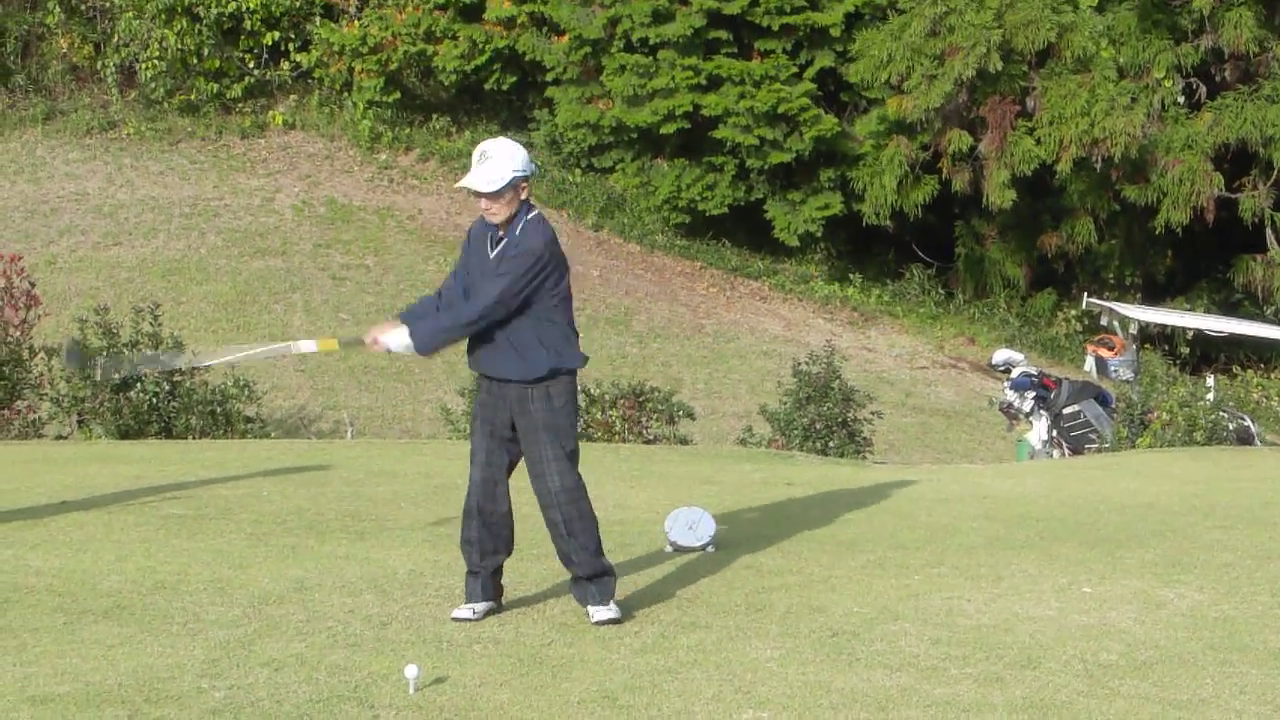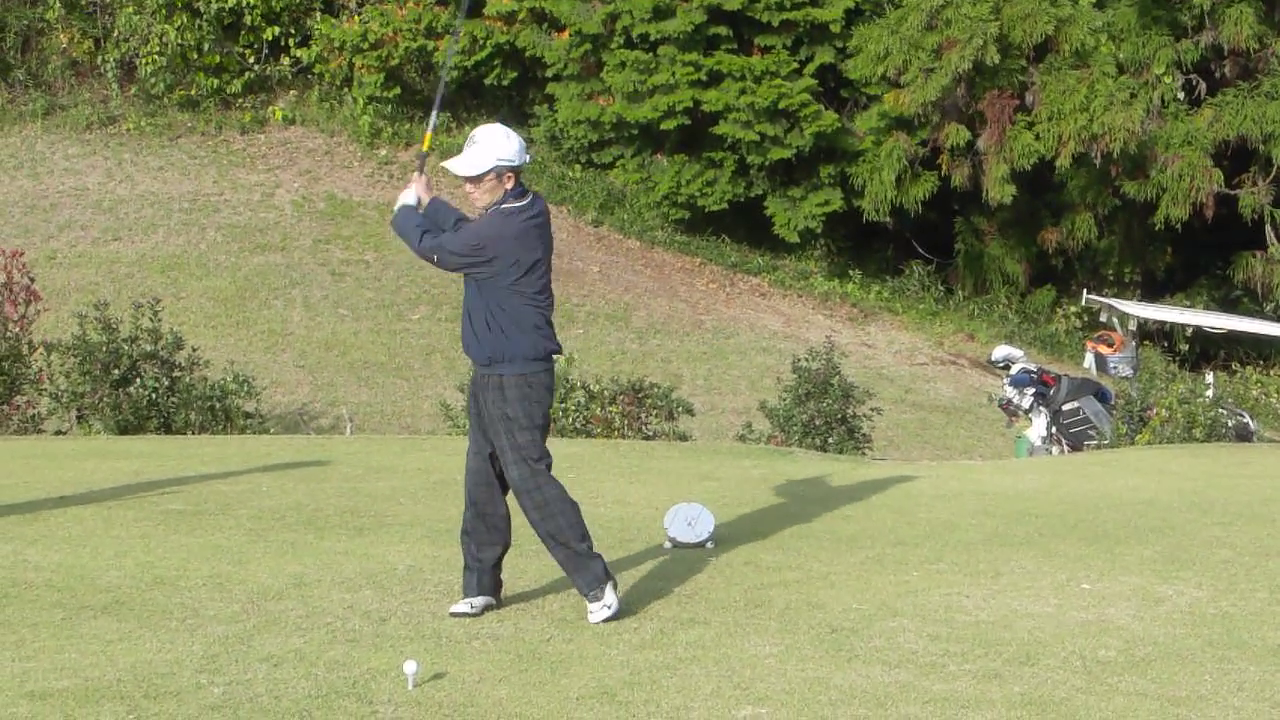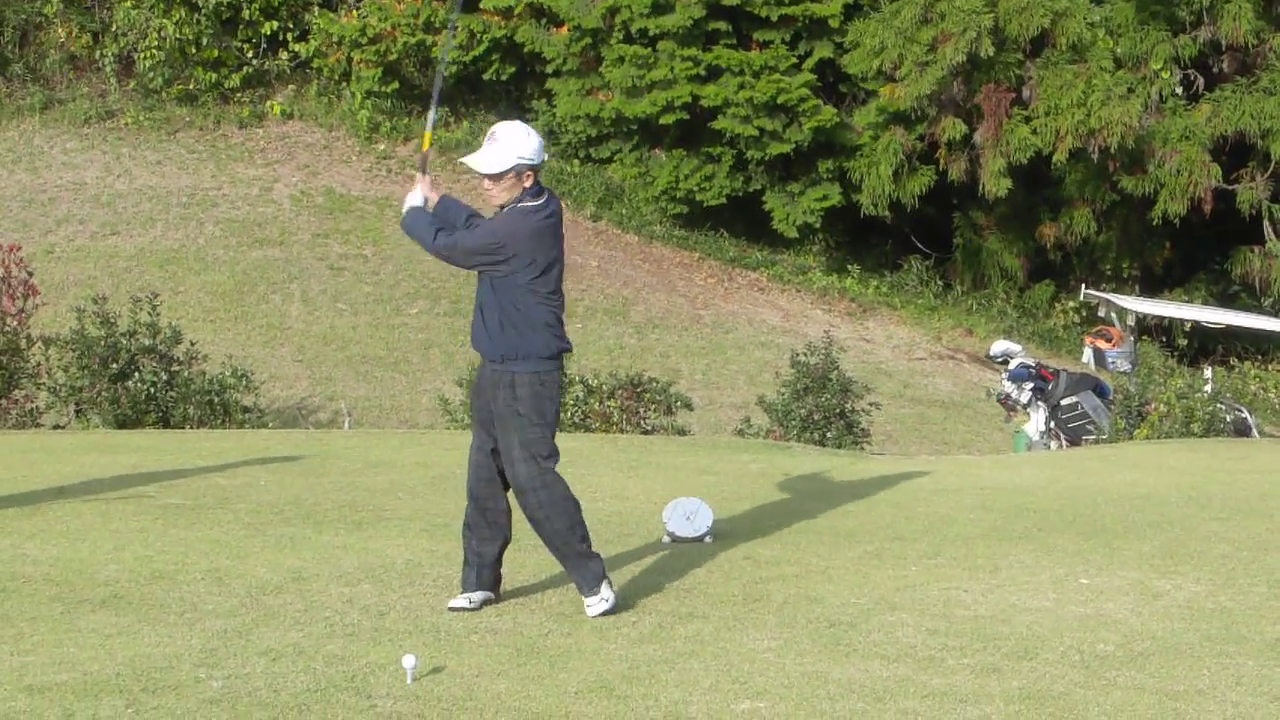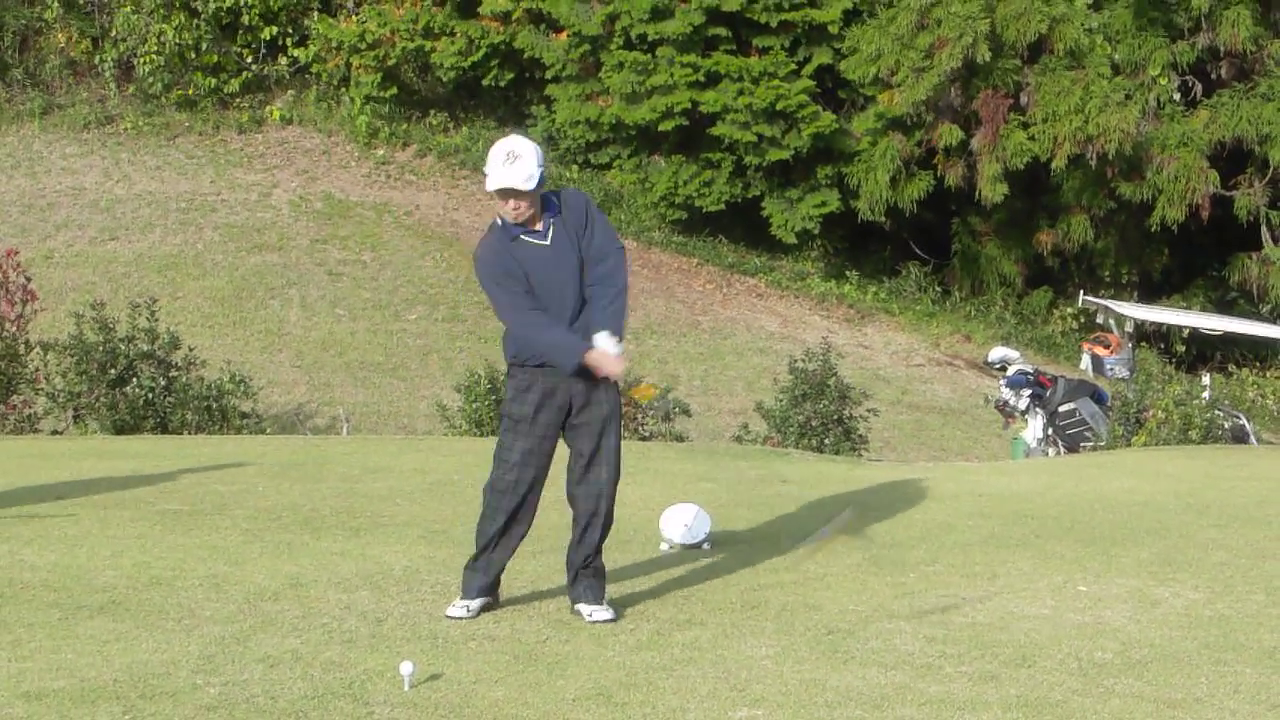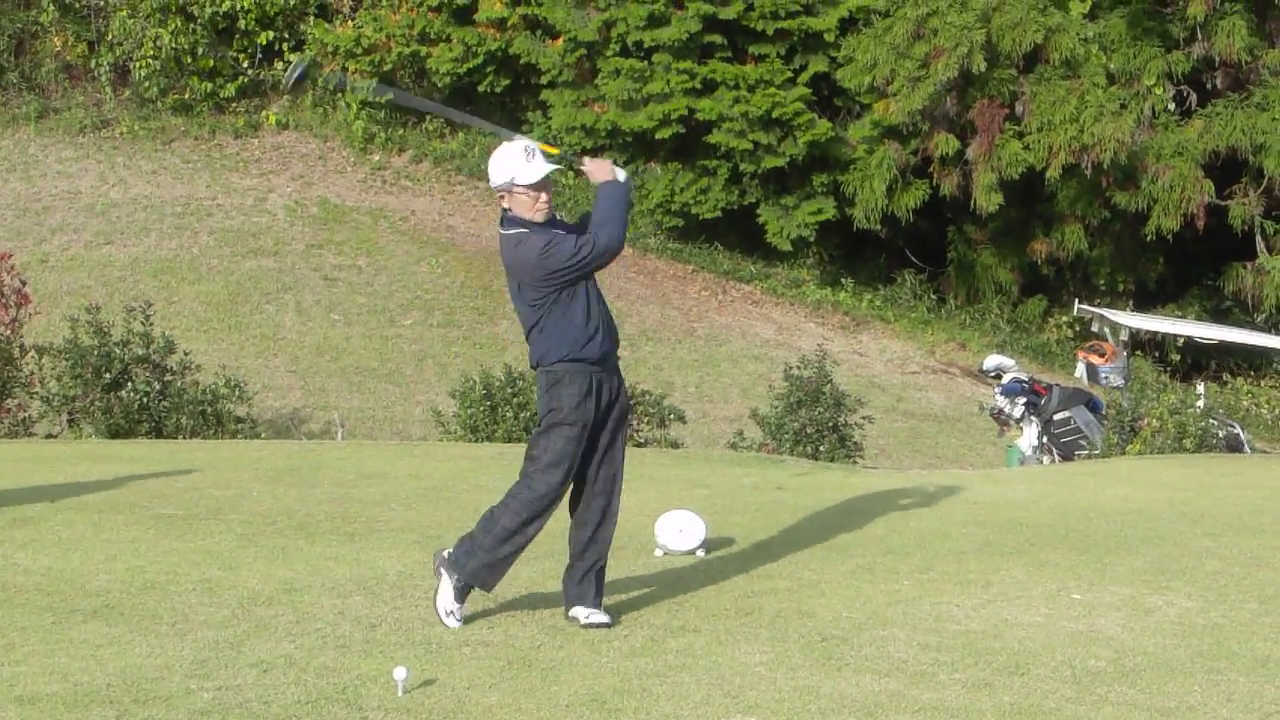
dt=0.3s
person 1, frame 1
left shoulder: (535, 241)
right shoulder: (482, 234)
left elbow: (481, 308)
right elbow: (453, 293)
left wrist: (410, 336)
right wrist: (400, 326)
left hip: (544, 386)
right hip: (493, 385)
left knee: (559, 487)
right knee: (485, 488)
left ankle: (596, 589)
right ankle: (483, 589)
person 1, frame 2
left shoulder: (502, 230)
right shoulder: (524, 209)
left elbow: (436, 248)
right elbow: (463, 235)
left wrist: (408, 208)
right wrist: (430, 204)
left hip: (515, 375)
right hip: (494, 371)
left knee: (527, 476)
right knee: (482, 480)
left ankle: (595, 581)
right ankle: (481, 584)
person 1, frame 3
left shoulder: (520, 228)
right shoulder: (535, 207)
left elbow: (450, 245)
right elbow: (480, 234)
left wrist: (414, 210)
right wrist: (439, 202)
left hip: (526, 372)
right hip: (499, 368)
left knee: (532, 475)
right knee: (485, 475)
left ankle: (591, 577)
right ankle: (481, 579)
person 1, frame 4
left shoulder: (576, 207)
right shoulder: (493, 248)
left elbow: (606, 273)
right elbow: (525, 318)
left wrist: (605, 335)
right wrist: (582, 349)
left hip: (595, 372)
right hip: (533, 377)
left knee: (595, 484)
right knee: (512, 484)
left ankle: (585, 590)
right ankle: (478, 585)
person 1, frame 5
left shoulder: (543, 225)
right shoulder: (530, 250)
left elbow: (587, 237)
right elbow: (602, 244)
left wrist: (609, 181)
right wrist: (610, 186)
left hip: (603, 373)
right hip: (567, 380)
left knee: (599, 489)
right knee: (542, 485)
left ankle: (583, 596)
right ankle: (461, 565)
